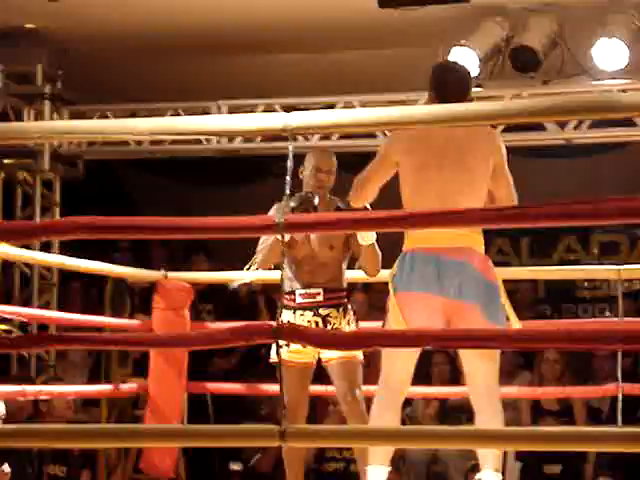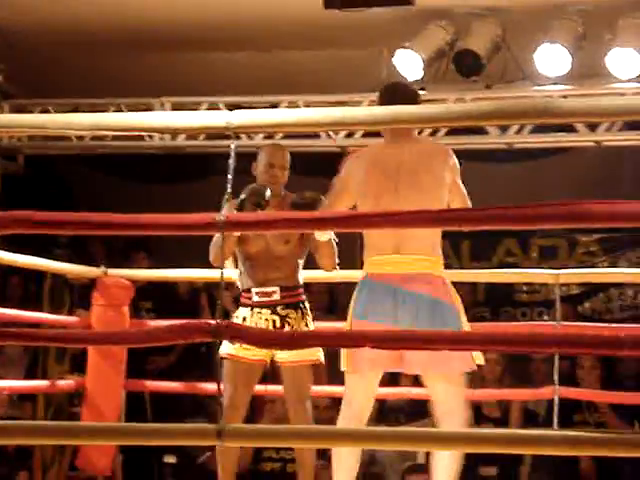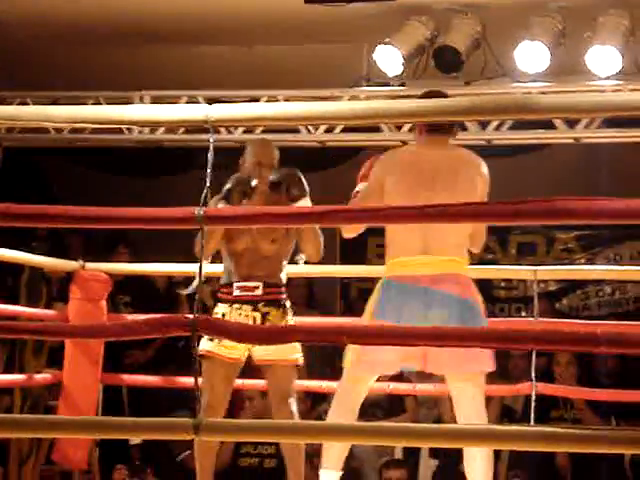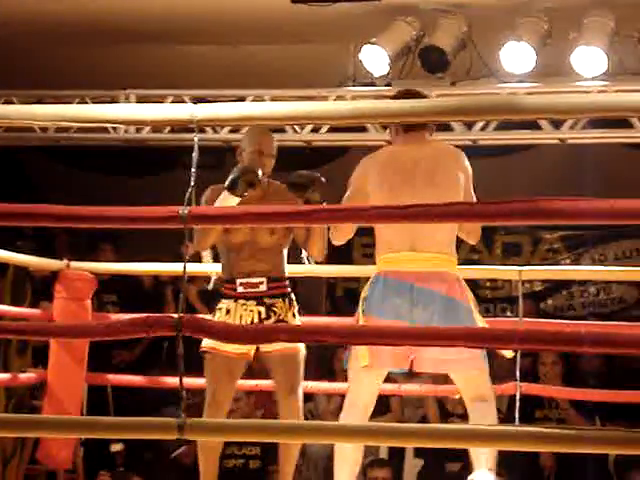
dt=0.5s
person 1, frame 1
left shoulder: (402, 137)
right shoulder: (489, 138)
left elbow: (356, 198)
right elbow: (507, 207)
left wrist: (385, 156)
left hip: (418, 268)
right hip: (468, 269)
left knee: (391, 386)
right knee: (485, 391)
person 1, frame 2
left shoulder: (359, 161)
right shoulder: (442, 155)
left hip: (374, 295)
right hip: (428, 295)
left knee: (353, 411)
right knee: (452, 413)
person 1, frame 3
left shoulder: (390, 162)
right shoulder: (476, 167)
left elbow: (347, 227)
left wrist: (364, 186)
left hip: (398, 294)
right hip: (454, 298)
left knee: (350, 391)
right knee: (473, 415)
person 1, frame 4
left shoulder: (371, 164)
right shoulder: (457, 159)
left elbow: (337, 235)
right elbow: (472, 233)
left hip: (388, 293)
right hip: (442, 294)
left knee: (357, 404)
right knee: (480, 396)
person 2, frame 1
left shoulder: (345, 211)
right shoulder: (281, 210)
left elbow: (372, 269)
right elbow: (262, 262)
left wrist: (365, 229)
left hip: (335, 312)
right hip: (294, 314)
left knee: (350, 396)
right knee: (295, 411)
person 2, frame 2
left shoulder: (301, 209)
right shoulder: (235, 207)
left elbow: (329, 263)
right elbow: (216, 258)
right wrist: (240, 215)
left hip: (291, 311)
right hip: (249, 314)
left knee: (299, 408)
right knee: (233, 407)
person 2, frame 3
left shoulder: (288, 202)
right shoulder: (220, 201)
left elbow: (313, 252)
right elbow: (203, 249)
left wrist: (303, 199)
right wrist: (230, 201)
left hip: (274, 310)
right hip: (230, 309)
left knee: (283, 405)
right knee: (211, 406)
person 2, frame 4
left shoulder: (288, 196)
right shoulder: (216, 193)
left elbow: (317, 252)
right elbow: (199, 244)
left wrist: (316, 203)
right wrist: (231, 194)
left hip: (277, 304)
right hip: (232, 306)
left knee: (291, 399)
right knee: (216, 404)
